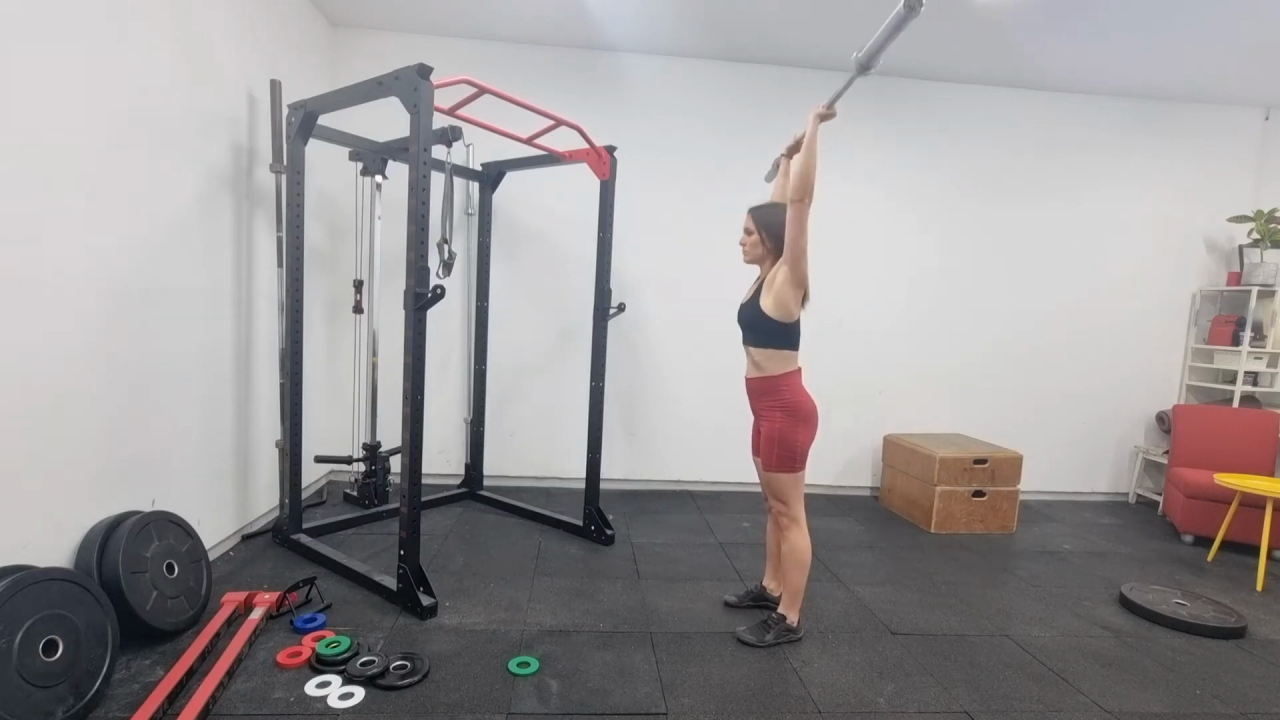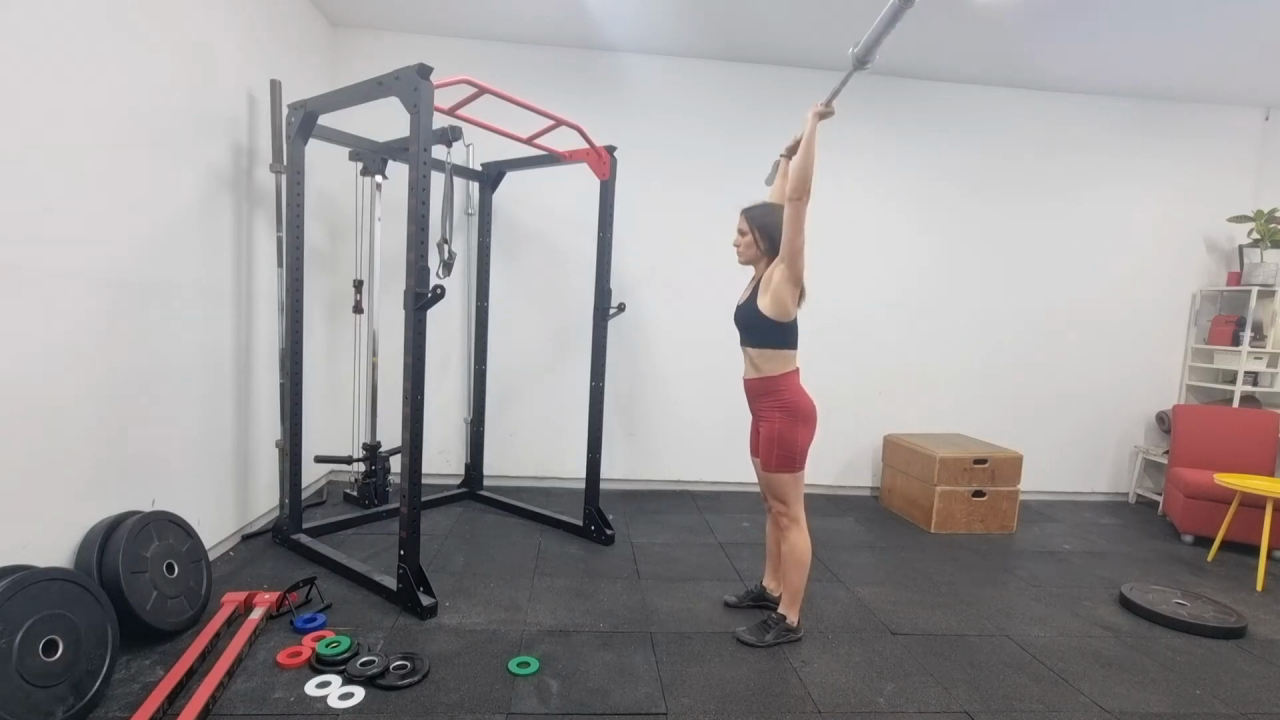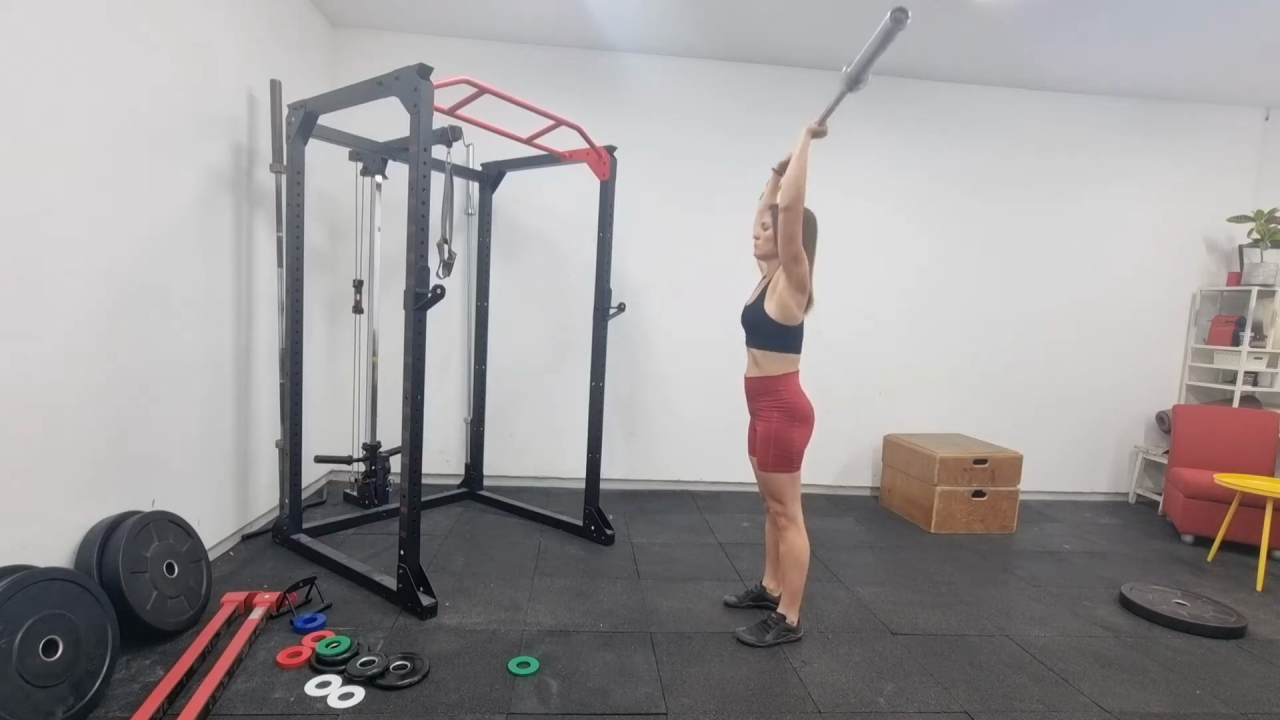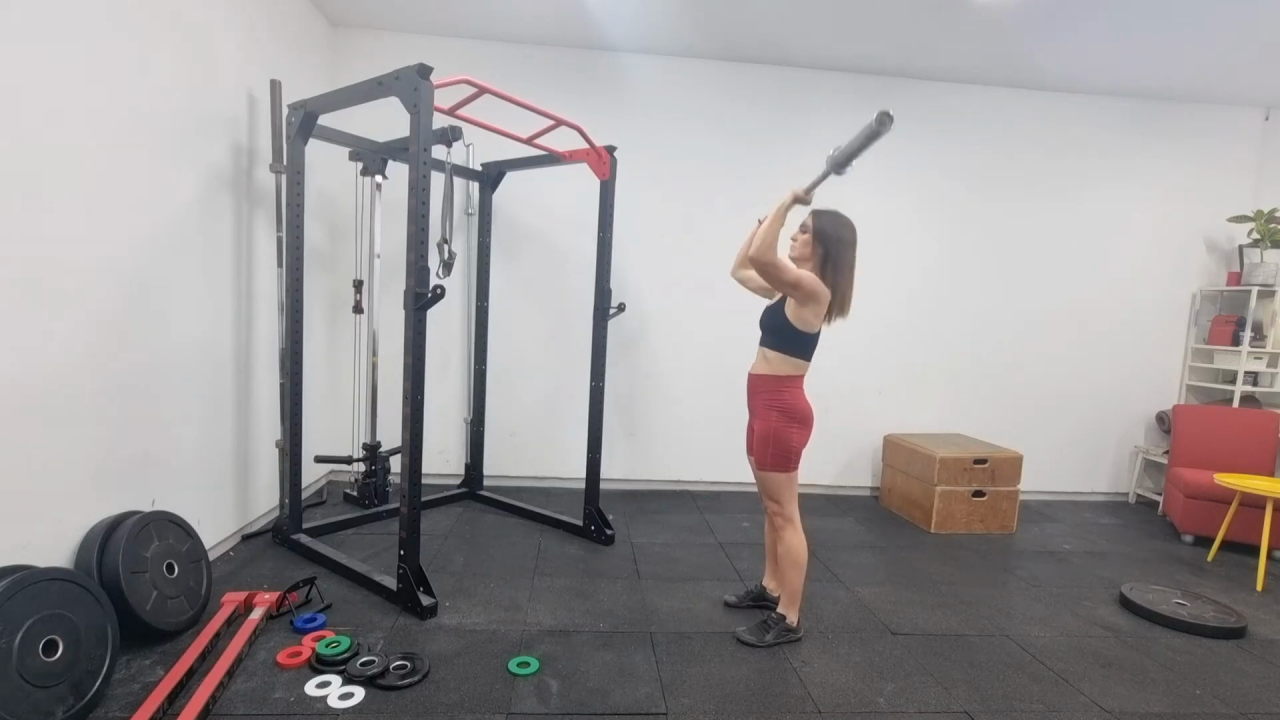
dt=0.4s
person 1, frame 1
left shoulder: (788, 277)
right shoulder: (768, 276)
left elbow: (800, 201)
right elbow: (779, 207)
left wrist: (813, 129)
right wrist: (786, 159)
left hip: (786, 410)
right hip: (769, 409)
left knee: (790, 514)
right knee: (775, 507)
left ankle: (788, 620)
right ankle: (771, 588)
person 1, frame 2
left shoulder: (782, 277)
right shoulder: (762, 276)
left elbow: (796, 202)
right elbow: (779, 205)
left wrist: (812, 128)
right wrist: (785, 160)
left hip: (785, 410)
right hip: (767, 409)
left knee: (790, 514)
right knee: (774, 508)
left ankle: (788, 619)
right ankle: (770, 587)
person 1, frame 3
left shoulder: (792, 280)
right shoulder: (772, 275)
left elbow: (791, 211)
right elbow: (774, 213)
left wrist: (804, 144)
right wrist: (777, 173)
left hip: (783, 409)
right hip: (766, 407)
left knee: (788, 513)
right knee: (773, 507)
left ankle: (789, 619)
right ankle: (771, 588)
person 1, frame 4
left shoulder: (812, 288)
right shoulder: (790, 288)
left elbow: (759, 257)
right elbow: (742, 267)
left wrist: (786, 205)
right wrist: (771, 217)
left hip: (781, 409)
right hip: (766, 408)
left knee: (784, 515)
right knee: (772, 508)
left ankle: (788, 619)
right ankle: (771, 587)
